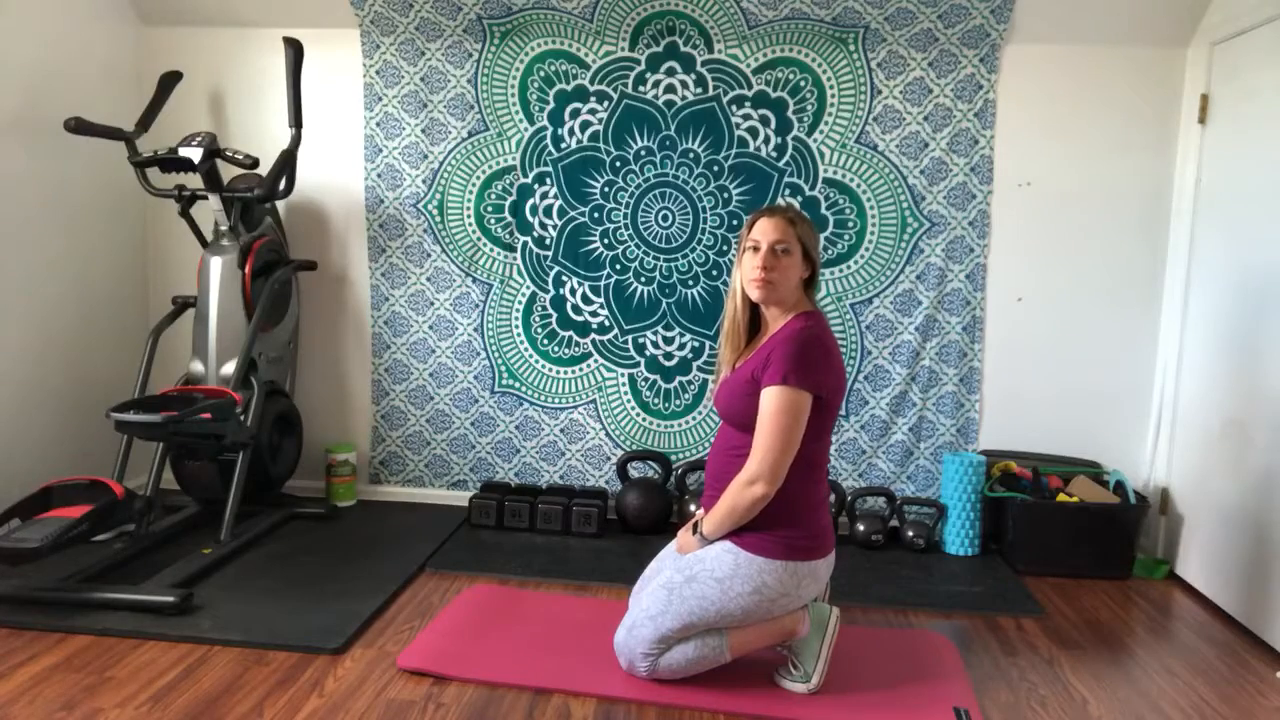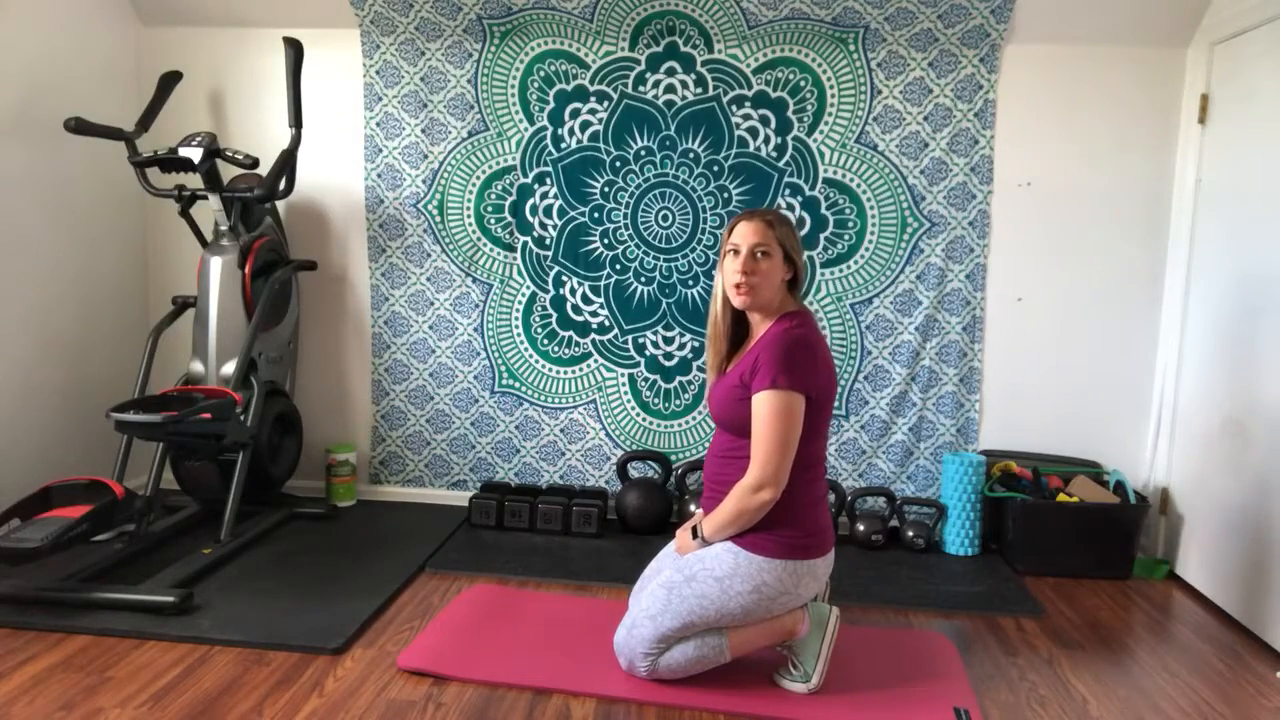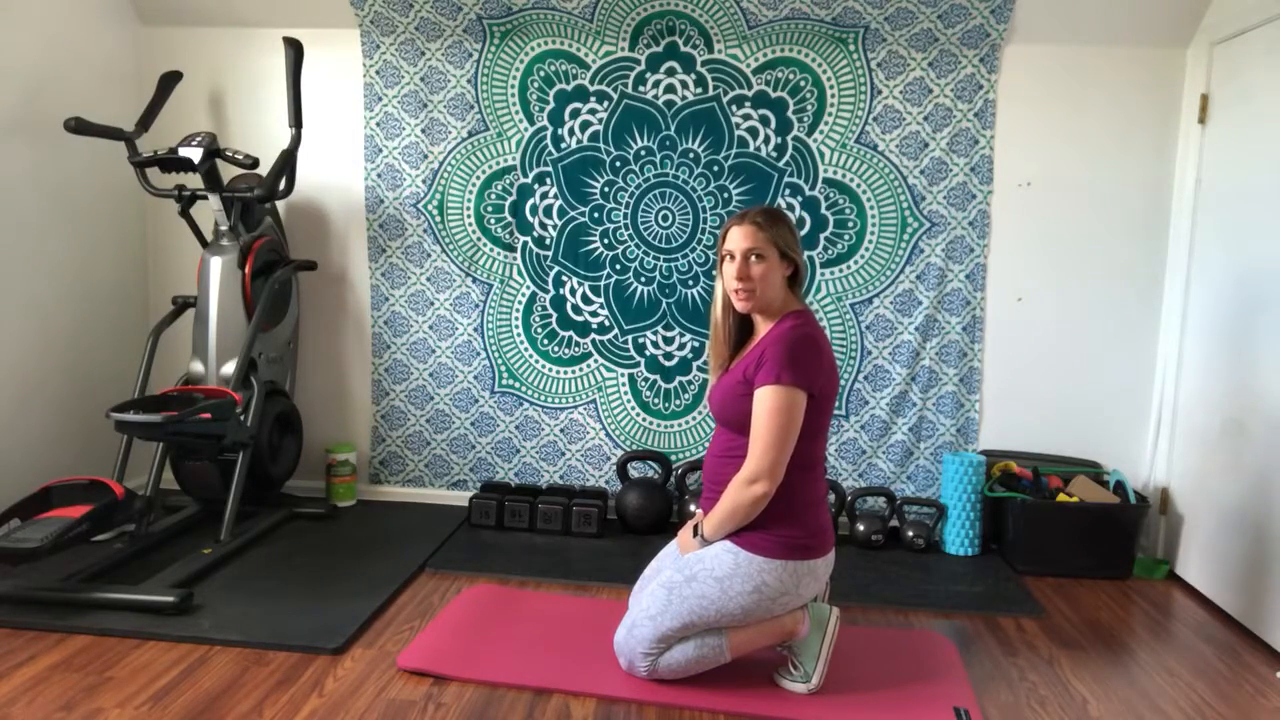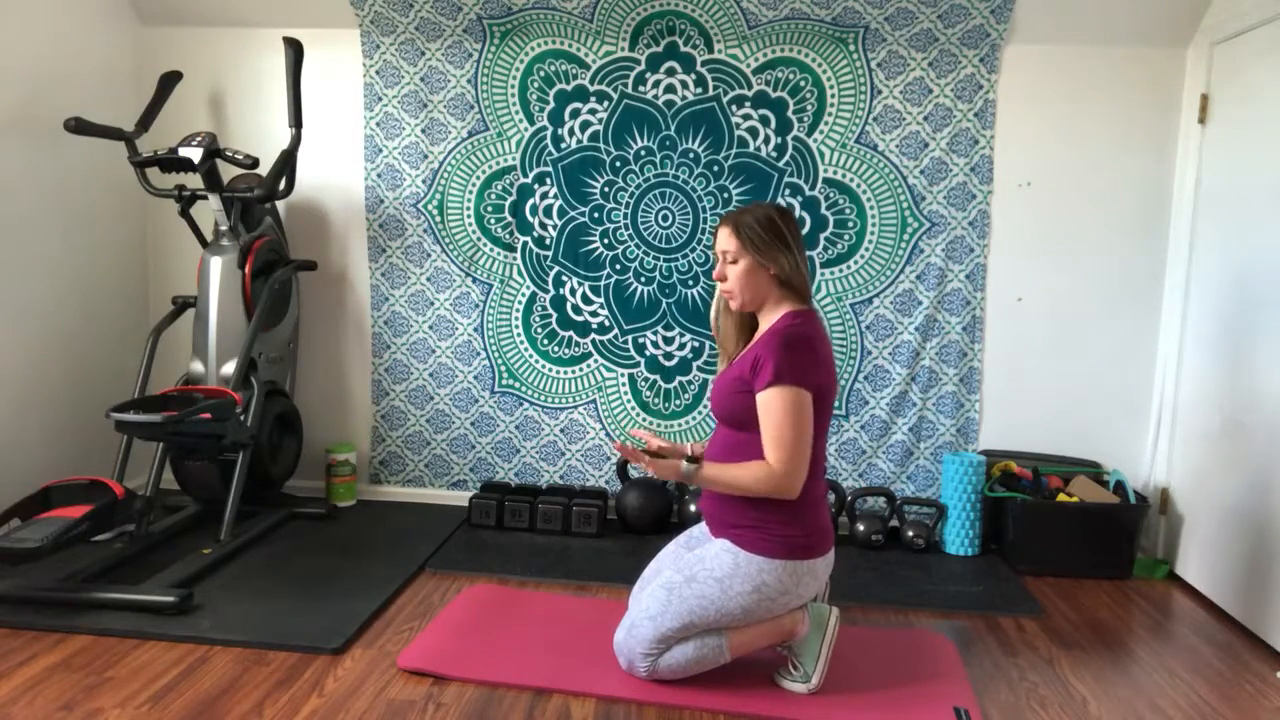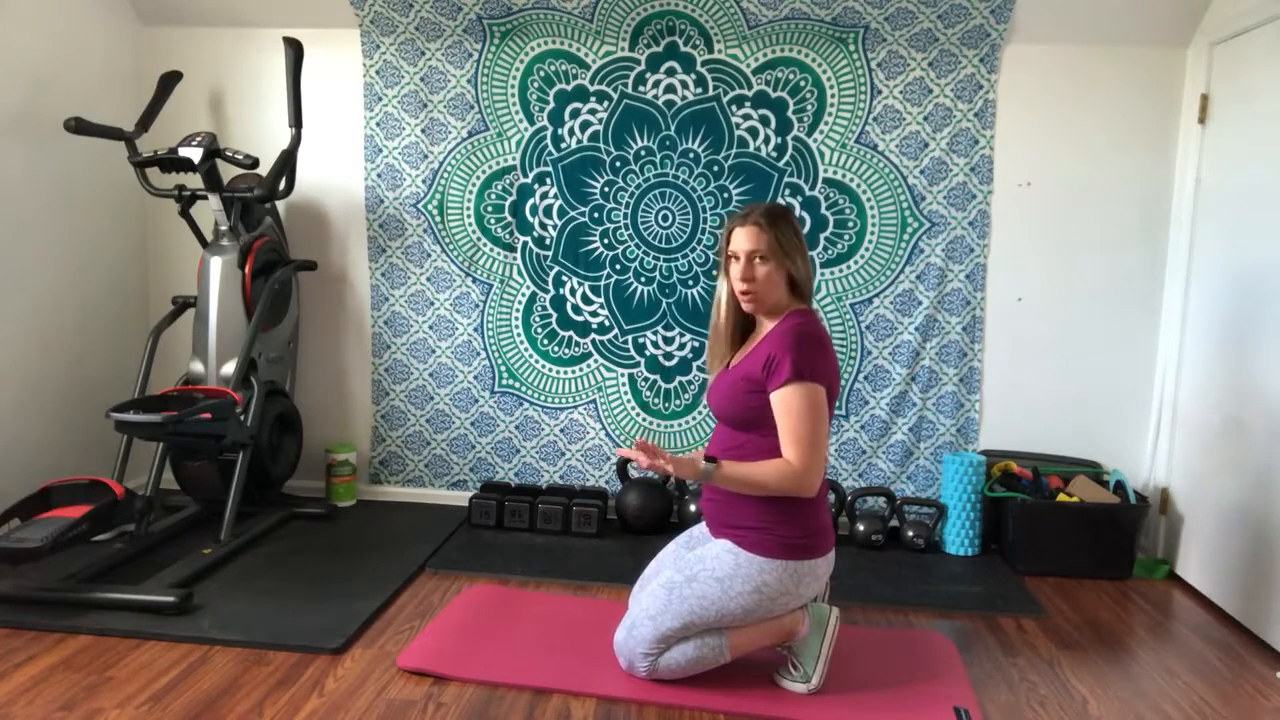
dt=1s
person 1, frame 1
left shoulder: (799, 342)
right shoulder: (767, 333)
left elbow: (761, 479)
left wrist: (702, 533)
right wrist: (705, 518)
left hip: (769, 552)
right hip: (750, 532)
left knee: (636, 649)
right knee: (643, 605)
left ankle: (792, 623)
right ankle: (789, 605)
person 1, frame 2
left shoulder: (786, 344)
right shoulder: (760, 334)
left elbow: (764, 484)
left wrist: (702, 535)
right wrist: (704, 518)
left hip: (770, 551)
right hip: (749, 533)
left knee: (635, 649)
right knee: (642, 604)
left ankle: (793, 622)
right ankle: (791, 601)
person 1, frame 3
left shoulder: (790, 343)
right shoulder: (762, 335)
left elbow: (760, 479)
left wrist: (703, 534)
right wrist: (705, 521)
left hip: (770, 551)
right hip: (746, 532)
left knee: (635, 649)
right knee: (642, 604)
left ankle: (793, 623)
right ankle: (790, 602)
person 1, frame 4
left shoulder: (787, 342)
right shoulder: (775, 331)
left elbow: (782, 477)
left wrist: (684, 470)
right wrist: (682, 450)
left hip: (769, 553)
right hip: (738, 533)
left knee: (635, 649)
right knee: (641, 605)
left ankle: (794, 623)
right ankle: (787, 603)
person 1, frame 5
left shoulder: (796, 341)
right shoulder: (759, 333)
left elbow: (802, 474)
left wrist: (700, 470)
right wrist: (676, 461)
left hip: (770, 553)
right hip: (735, 532)
left knee: (636, 650)
right knee: (642, 605)
left ankle: (794, 623)
right ankle: (787, 602)
